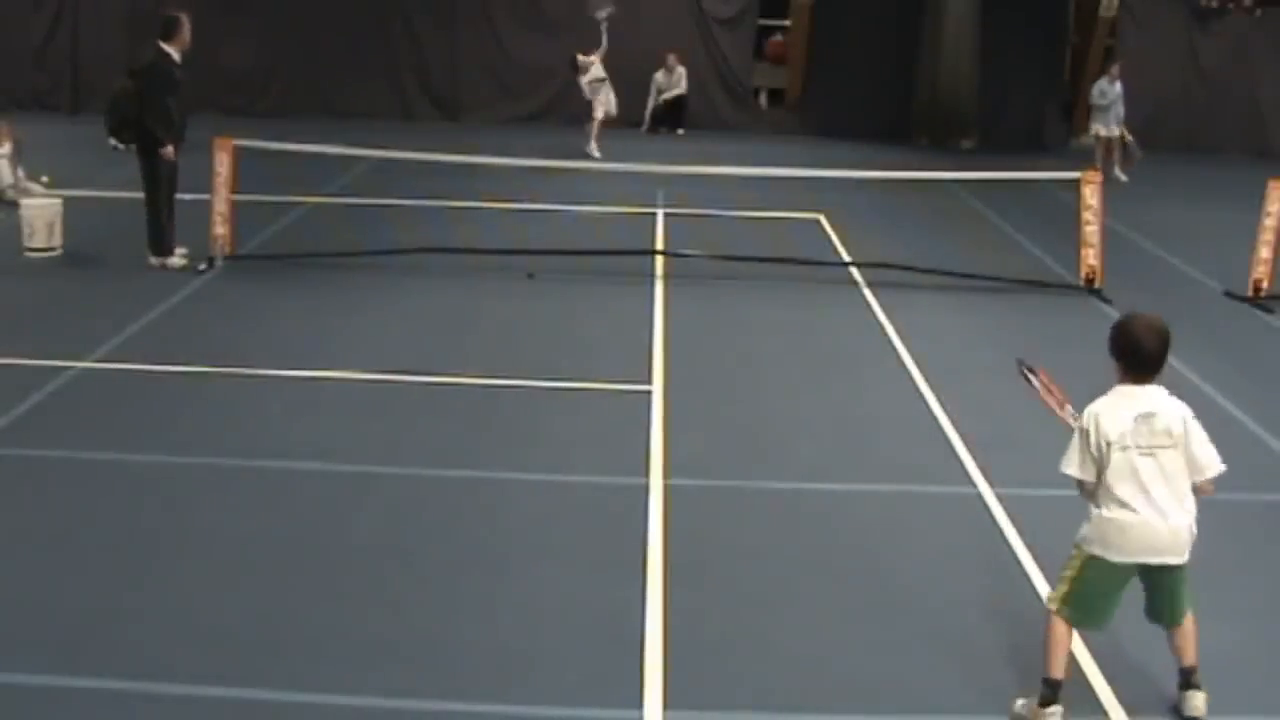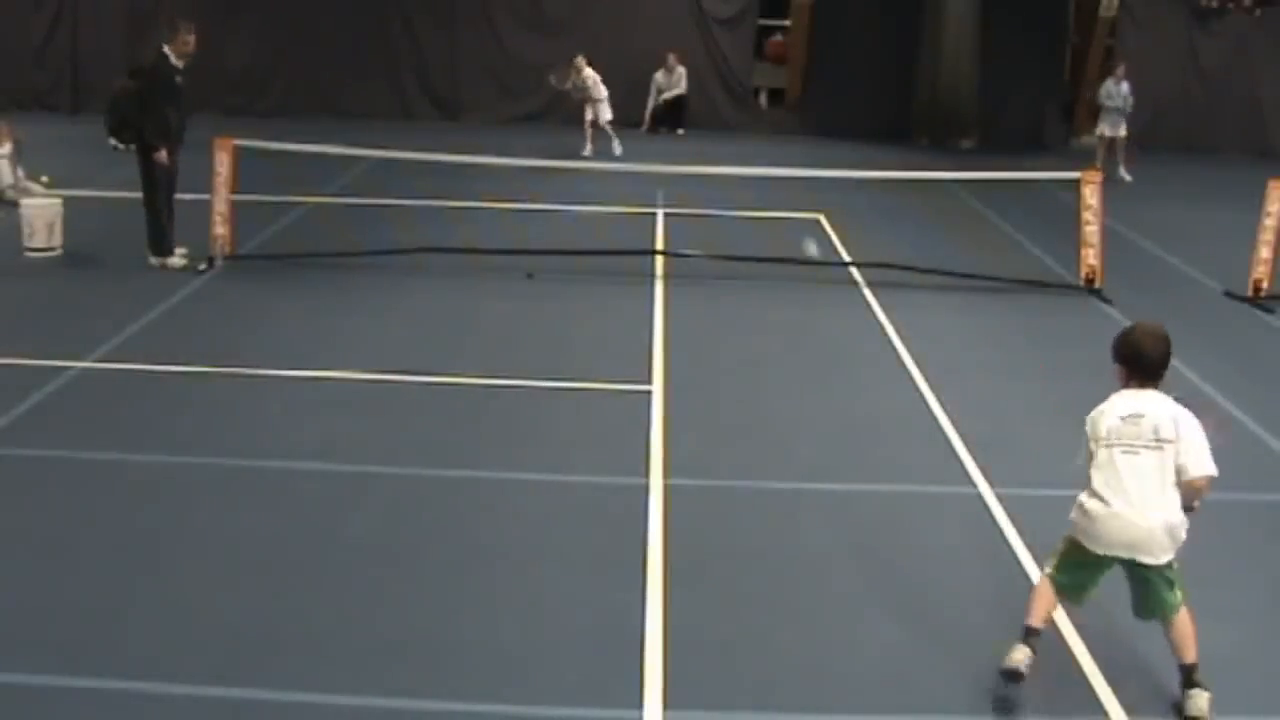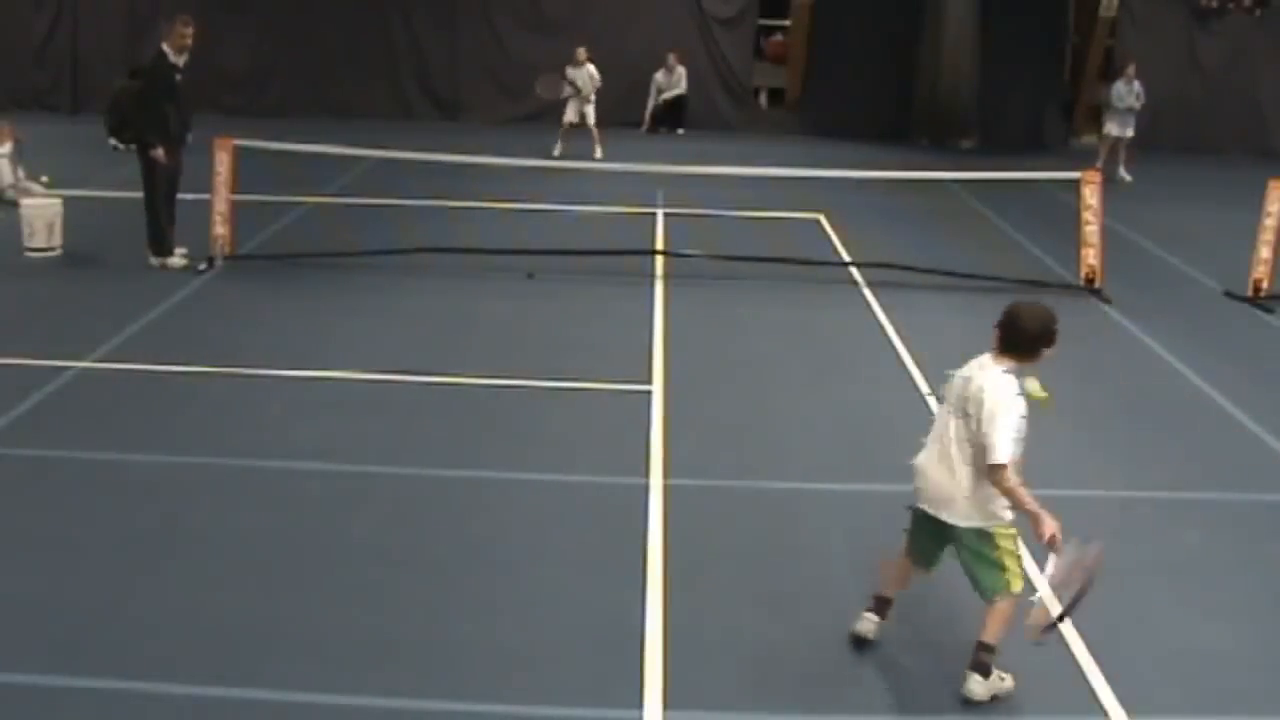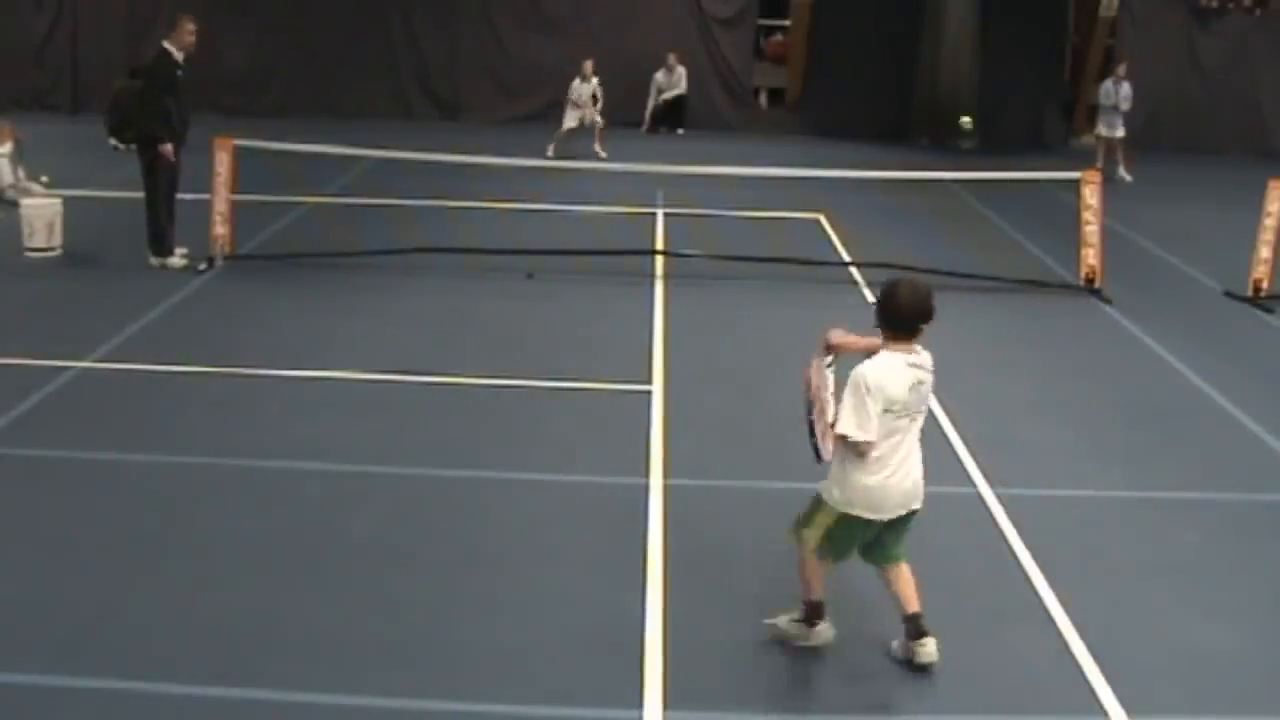
dt=0.5s
person 1, frame 1
left shoulder: (1098, 413)
right shoulder: (1180, 412)
left elbow: (1087, 487)
right elbow: (1207, 483)
left hip: (1113, 534)
right hip: (1171, 536)
left knee: (1062, 610)
right knee: (1178, 613)
person 1, frame 2
left shoulder: (1101, 414)
right shoulder: (1181, 417)
right elbow: (1197, 483)
right wrist: (1183, 502)
left hip: (1097, 524)
right hip: (1155, 532)
left knee: (1054, 580)
right knee: (1172, 607)
left ankle: (1023, 650)
person 1, frame 3
left shoulder: (971, 369)
right shoulder: (1007, 400)
right elbow: (998, 470)
right wrist: (1039, 516)
left hip: (932, 487)
right hip: (977, 506)
left knee: (914, 554)
right knee: (1006, 588)
left ankle: (873, 615)
right ankle: (980, 672)
person 1, frame 4
left shoulder: (867, 375)
right shoulder: (924, 362)
left elbow: (857, 445)
right elbow: (889, 349)
left wrist: (835, 423)
right wrist: (856, 343)
left hip: (861, 490)
right hip: (908, 489)
left knee: (811, 542)
right knee: (890, 557)
left ankle: (813, 621)
right ankle: (919, 638)
person 2, frame 1
left shoulder: (169, 62)
right shoulder: (157, 65)
right elbow: (152, 108)
right wrist: (163, 142)
left hip: (168, 140)
right hip: (156, 143)
left knee: (167, 195)
right knee: (158, 197)
left ankle: (166, 245)
right ankle: (160, 252)
person 2, frame 2
left shoulder: (175, 66)
right shoulder: (157, 69)
right elbow: (149, 111)
left wrist: (175, 138)
right wrist: (156, 146)
left hip: (170, 142)
right hip: (155, 145)
left knee: (167, 195)
right knee: (157, 197)
left ankle: (166, 244)
right ankle: (160, 252)
person 2, frame 3
left shoulder: (181, 63)
right shoulder: (156, 67)
right elbow: (147, 108)
left wrist: (185, 130)
right wrist: (153, 144)
left hip: (174, 141)
right hip: (157, 144)
left knee: (169, 195)
right knee: (158, 197)
left ankle: (167, 244)
right ankle: (160, 252)
person 2, frame 4
left shoulder: (176, 61)
right shoulder: (160, 64)
right elbow: (151, 104)
right wrist: (161, 140)
left hip: (171, 140)
right hip: (158, 143)
left knee: (168, 194)
right knee: (158, 195)
left ankle: (166, 245)
right ankle: (160, 252)
